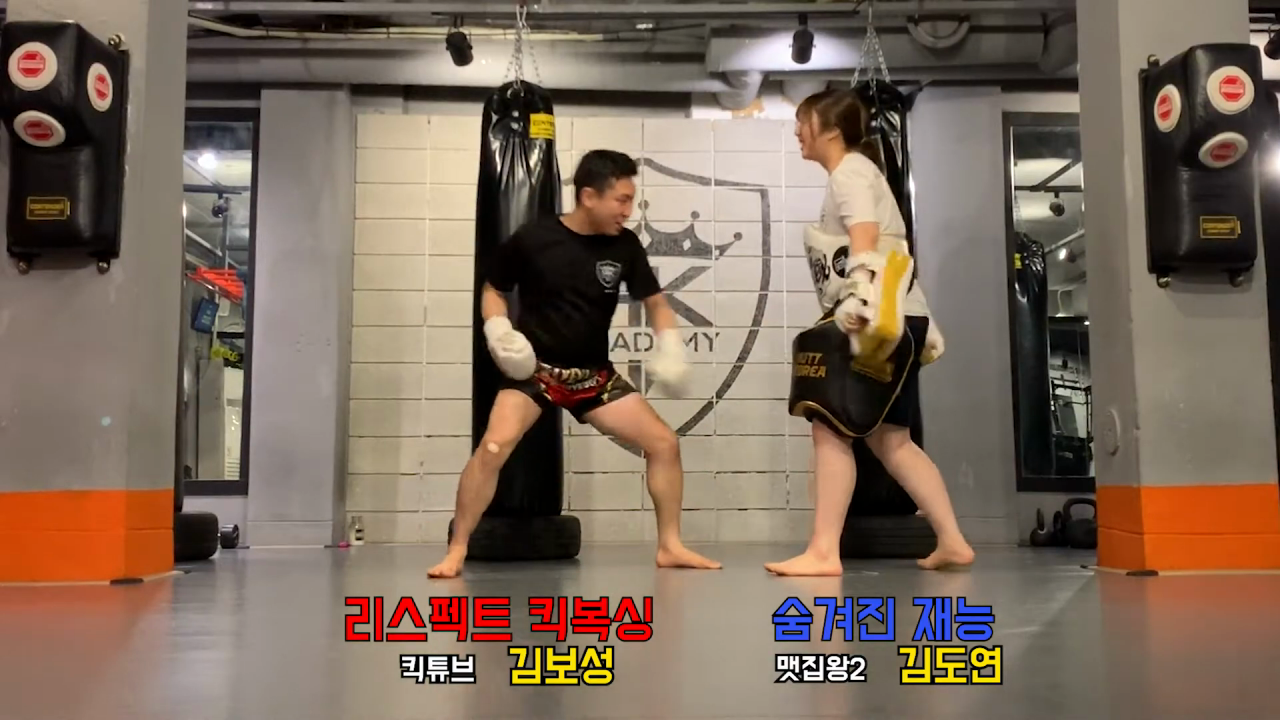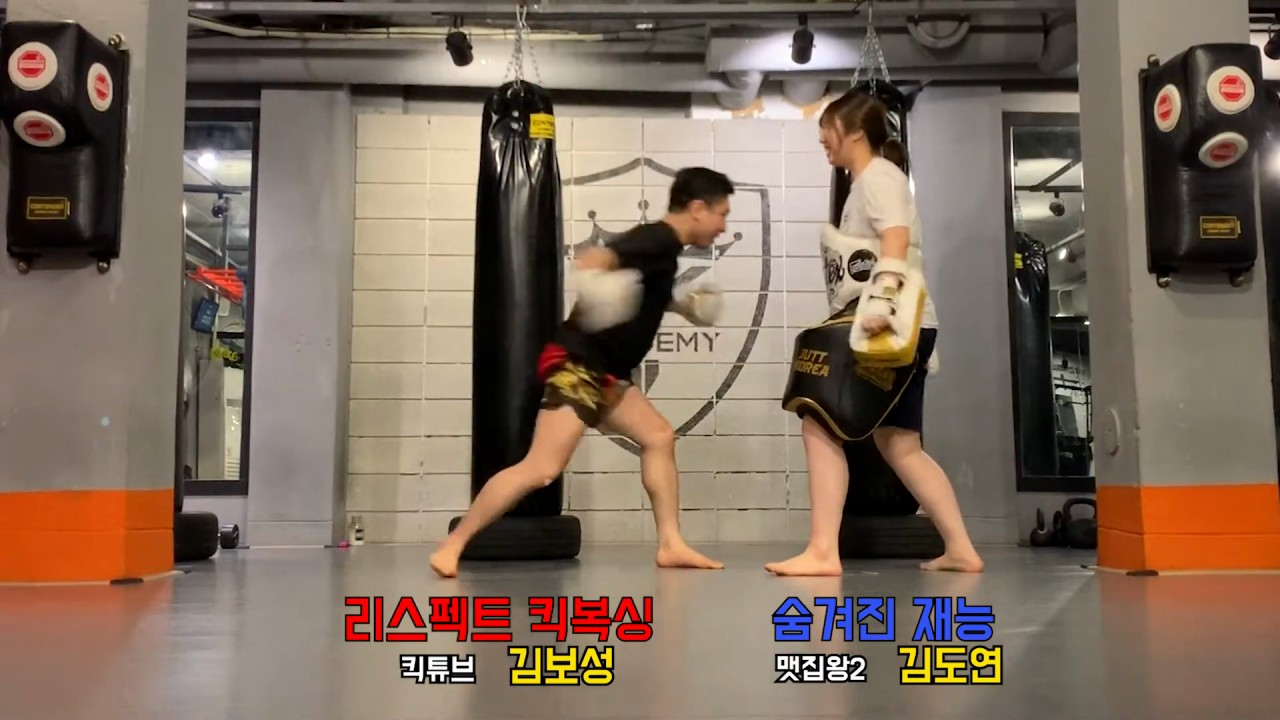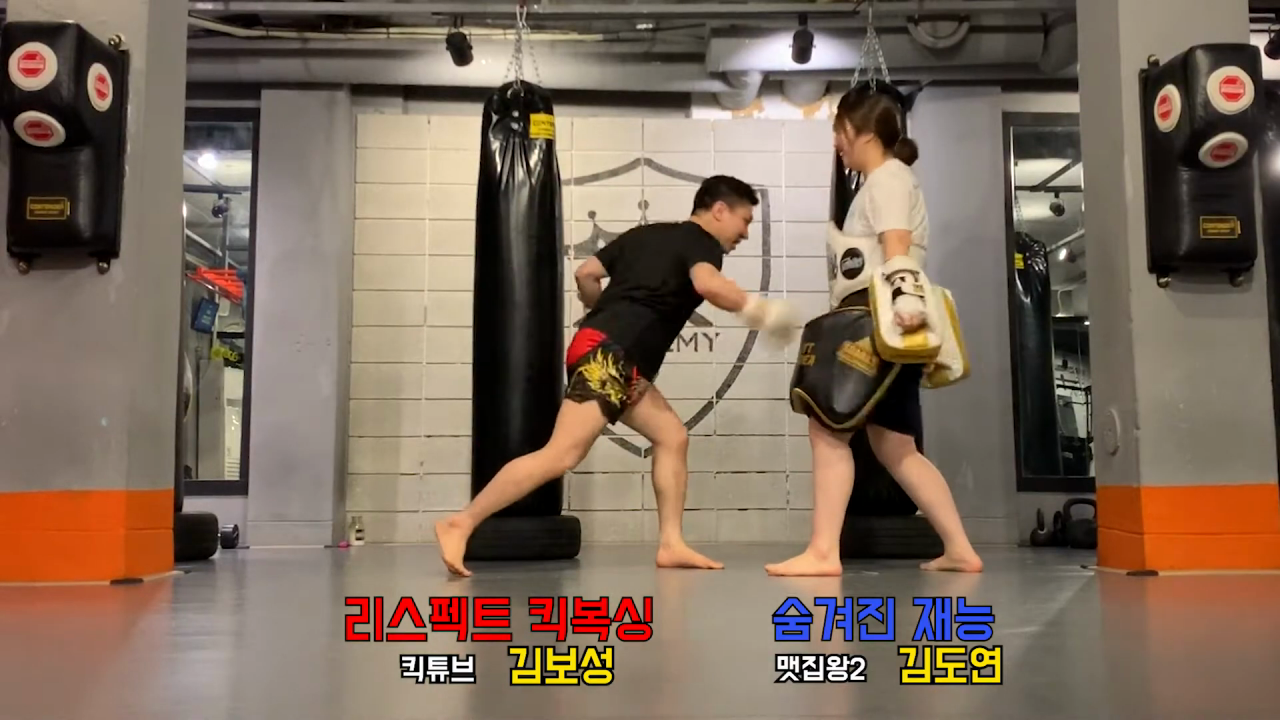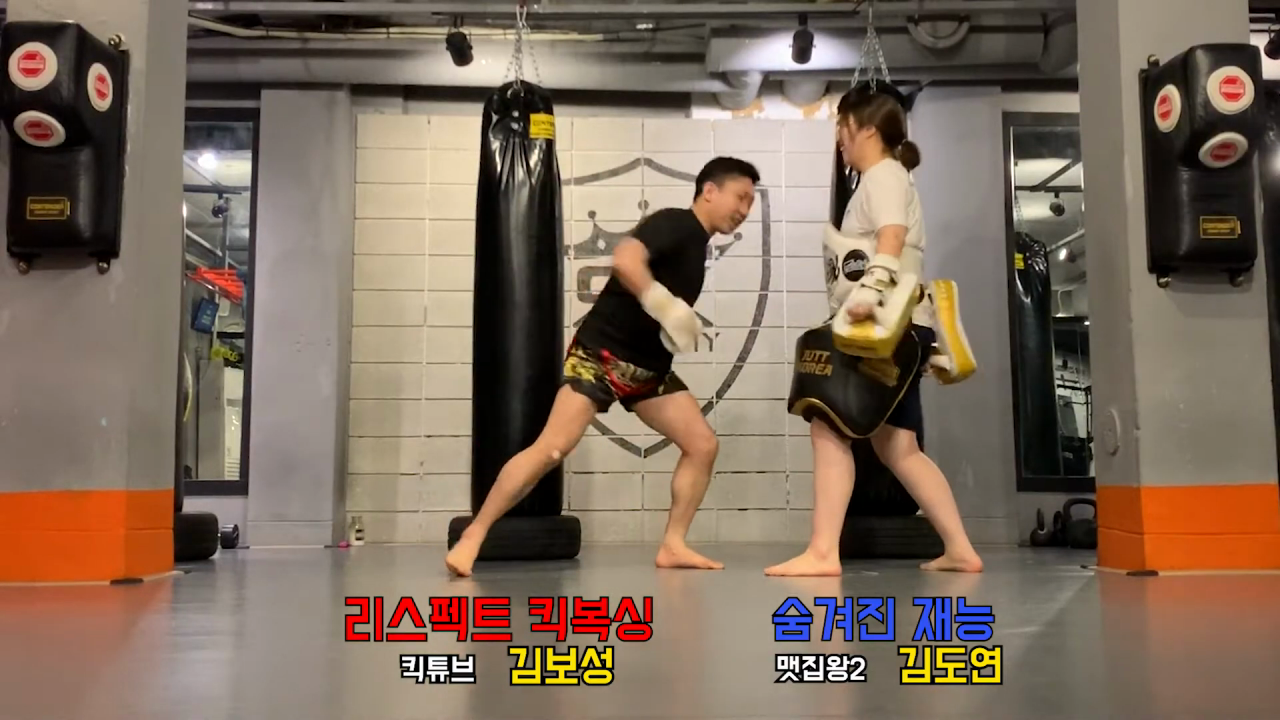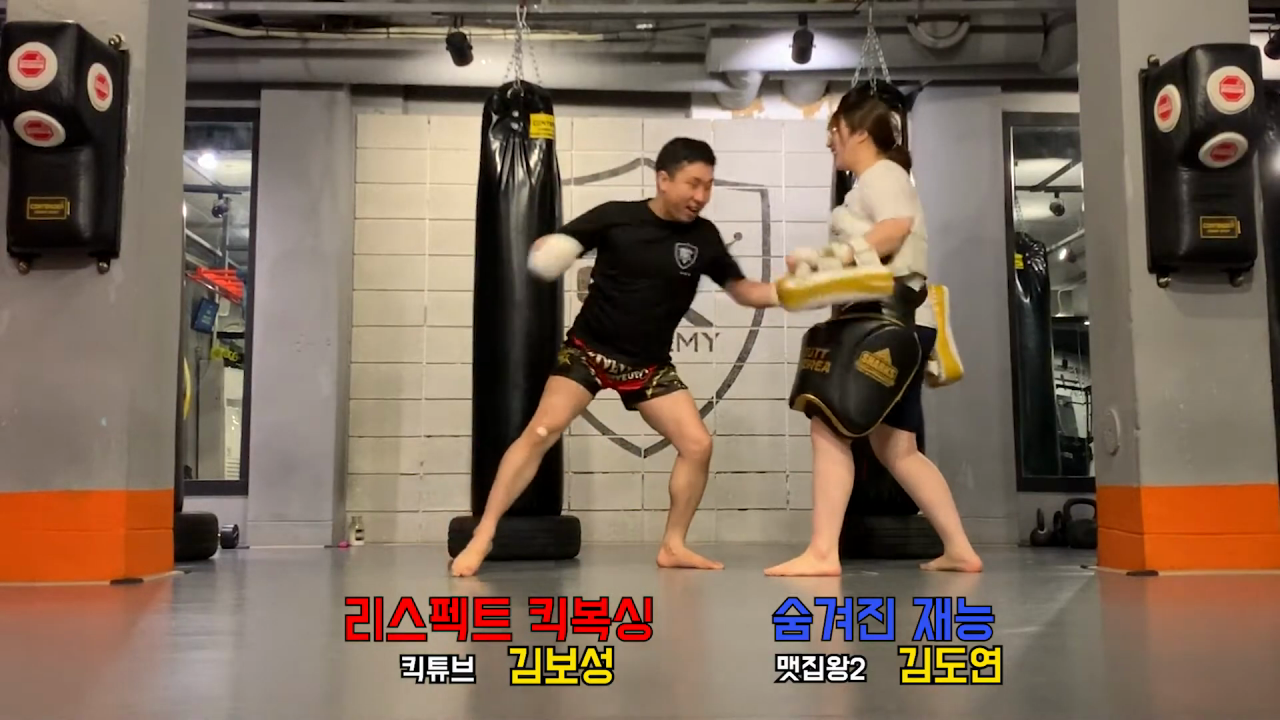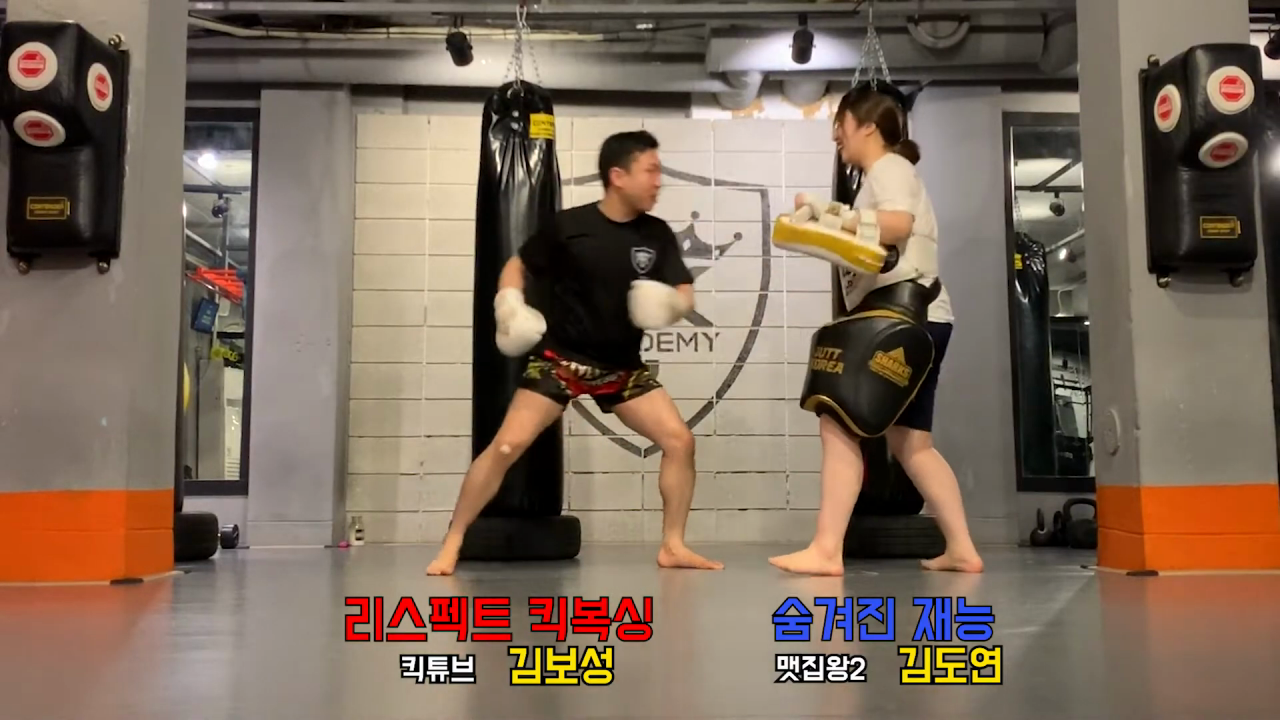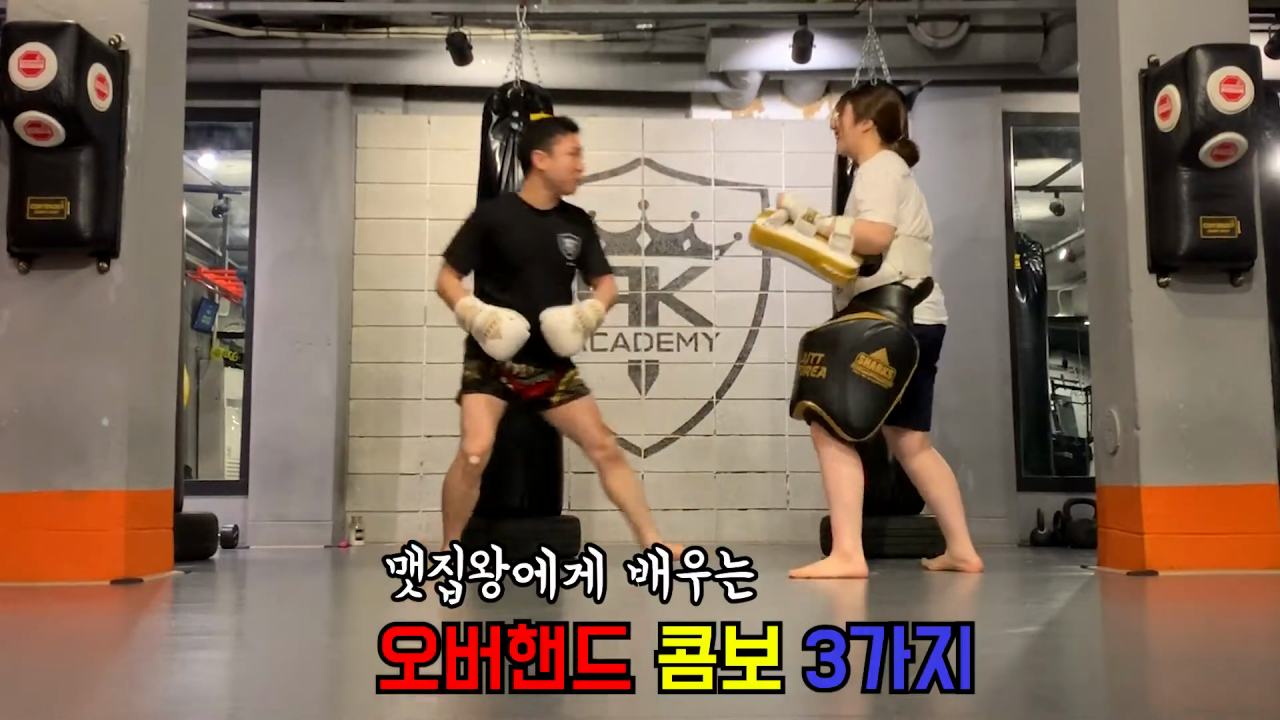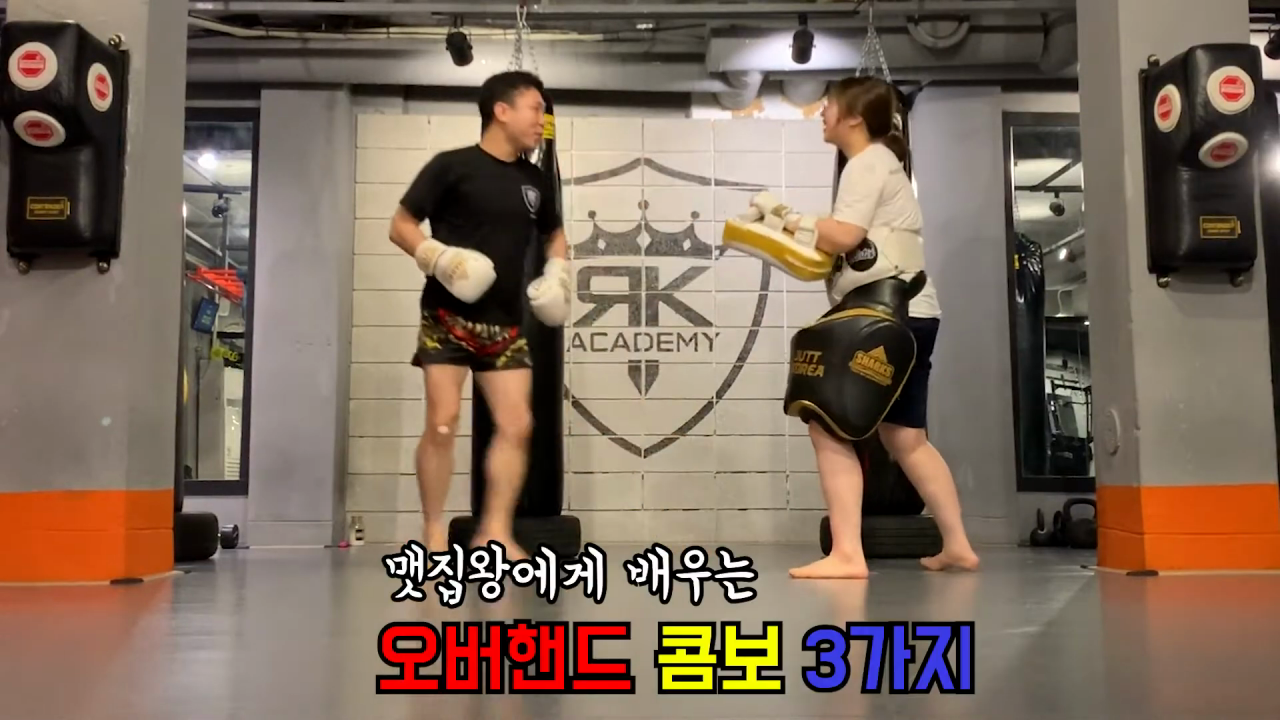
dt=0.2s
person 1, frame 1
left shoulder: (849, 175)
right shoulder: (855, 173)
left elbow: (865, 240)
left wrist: (855, 298)
right wrist: (923, 332)
left hip: (885, 320)
right hip: (891, 321)
left knee: (831, 428)
right knee: (891, 441)
left ankle: (823, 552)
right ankle: (952, 541)
person 1, frame 2
left shoulder: (877, 177)
right shoulder: (869, 182)
left elbow: (896, 243)
left wrist: (882, 305)
left hip: (889, 326)
right hip: (895, 327)
left knee: (820, 426)
right knee: (899, 445)
left ankle: (822, 552)
right ankle: (960, 549)
person 1, frame 3
left shoulder: (888, 178)
right shoulder: (881, 183)
left elbow: (897, 245)
left wrist: (906, 300)
left knee: (827, 427)
right knee: (895, 449)
left ankle: (823, 552)
right ankle: (960, 550)
person 1, frame 4
left shoulder: (884, 176)
right shoulder: (880, 181)
left elbow: (890, 242)
left wrist: (865, 290)
left knee: (830, 428)
right knee: (897, 447)
left ankle: (823, 553)
right ankle: (960, 549)
person 1, frame 5
left shoulder: (882, 175)
right shoulder: (869, 185)
left elbow: (895, 230)
left wrist: (829, 253)
left knee: (830, 426)
right knee: (895, 446)
left ankle: (822, 552)
right ankle: (959, 548)
person 1, frame 6
left shoulder: (889, 168)
right shoulder: (884, 174)
left elbow: (897, 225)
left knee: (839, 423)
right knee: (911, 442)
left ankle: (826, 548)
right ankle: (961, 549)
person 1, frame 7
left shoulder: (879, 168)
right shoulder: (885, 169)
left elbow: (875, 238)
right hip: (914, 322)
left knee: (830, 427)
right knee: (910, 443)
left ankle: (847, 554)
right ankle: (961, 549)
person 1, frame 8
left shoulder: (867, 165)
right shoulder: (877, 162)
left elbow: (843, 236)
left wrist: (786, 220)
right hip: (901, 317)
left knee: (829, 427)
right knee: (905, 439)
left ankle: (846, 555)
right ankle: (956, 546)
person 2, frame 1
left shoulder: (626, 244)
right shoulder: (535, 238)
left elbow: (656, 301)
right elbow: (493, 288)
left wrist: (669, 344)
right wrist: (497, 329)
left hip: (594, 374)
right hip: (535, 367)
left knee: (664, 443)
right knee: (495, 446)
left ankle: (670, 546)
right ankle: (457, 550)
person 2, frame 2
left shoulder: (658, 245)
right shoulder: (654, 239)
right elbow: (590, 261)
left wrist: (682, 303)
right wrist: (596, 289)
left hip: (606, 374)
right hip: (578, 367)
left knee: (660, 439)
right knee: (543, 468)
left ankle: (671, 545)
right ankle: (456, 543)
person 2, frame 3
left shoulder: (647, 234)
right shoulder: (702, 242)
left elbow: (586, 273)
right elbow: (708, 285)
left wrist: (598, 311)
right wrist: (764, 311)
left hip: (628, 363)
right hip: (612, 356)
left knee: (673, 438)
right knee: (561, 456)
left ankle: (673, 545)
right ankle: (460, 525)
person 2, frame 4
left shoulder: (695, 244)
right shoulder: (675, 229)
right elbow: (625, 261)
right wrist: (665, 307)
left hip: (647, 366)
right hip: (601, 353)
left knee: (702, 445)
right knee: (553, 448)
left ankle: (672, 545)
right ankle: (472, 537)
person 2, frame 5
left shoulder: (704, 236)
right shoulder: (614, 216)
left elbow: (742, 290)
right elbow: (562, 243)
right wrist: (551, 248)
left hip: (650, 363)
right hip: (589, 349)
left knee: (698, 444)
right knee: (541, 431)
left ankle: (674, 545)
right ankle: (482, 537)
person 2, frame 6
left shoulder: (655, 234)
right shoulder: (567, 225)
left elbow: (685, 294)
right elbow: (517, 267)
left wrist: (668, 302)
right wrist: (511, 306)
left hip: (617, 365)
right hip: (556, 360)
left knee: (679, 440)
right knee: (506, 447)
left ankle: (672, 546)
right ankle: (452, 544)
person 2, frame 7
left shoulder: (576, 223)
right shoulder: (493, 216)
left elbow: (604, 286)
right elbow: (447, 279)
left wrist: (584, 316)
right wrist: (478, 315)
left hip: (553, 363)
right hip: (493, 358)
left knee: (604, 448)
right knee: (473, 454)
left ankle: (652, 544)
right ankle: (449, 549)
person 2, frame 8
left shoulder: (534, 180)
right shoulder: (452, 166)
left elbow: (555, 235)
right elbow: (399, 227)
left wrist: (556, 274)
right wrist: (441, 260)
left hip: (505, 323)
right hip: (448, 316)
left knee: (515, 426)
right knee: (442, 425)
left ankle: (496, 530)
right ankle: (433, 535)
